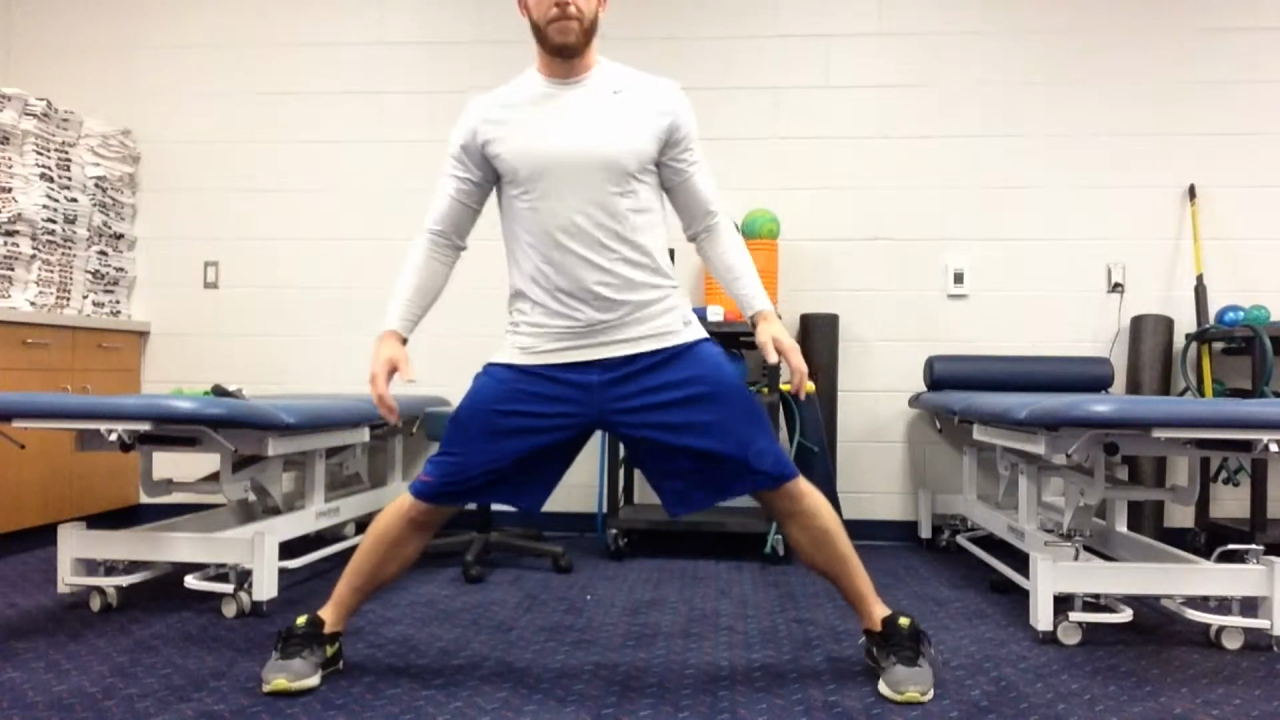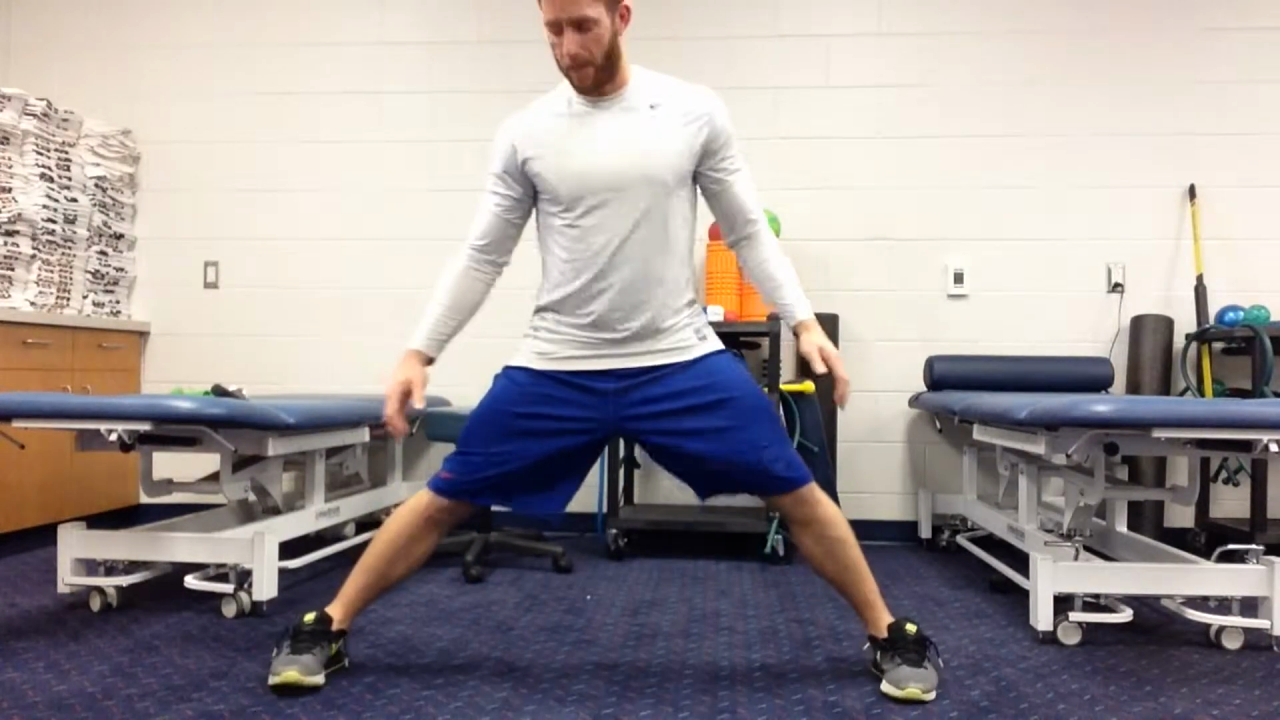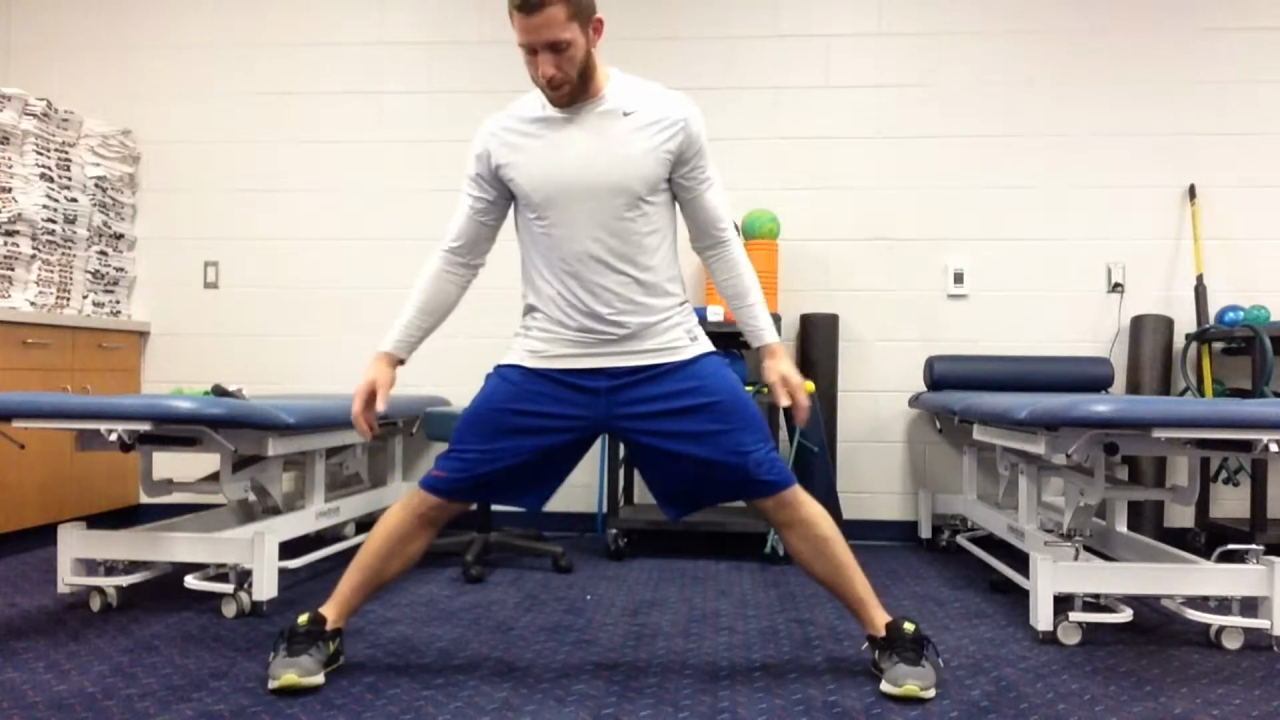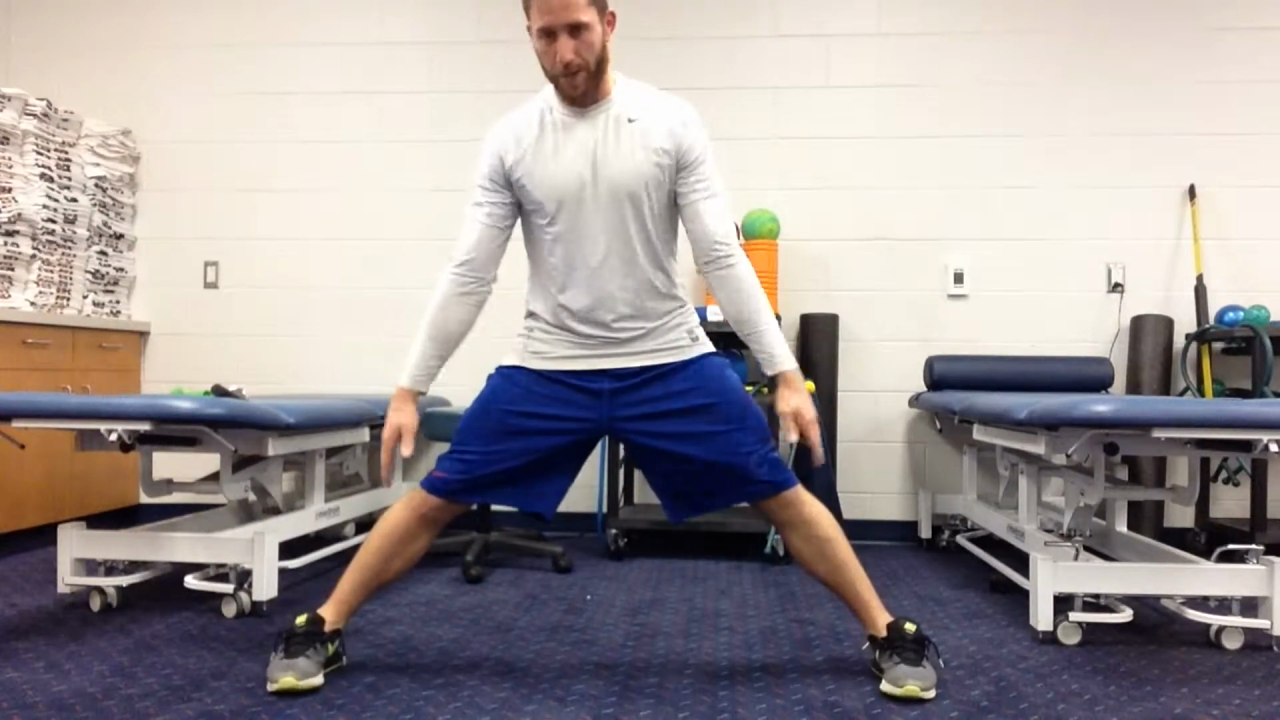
dt=0.3s
person 1, frame 1
left shoulder: (656, 100)
right shoulder: (488, 117)
left elbow: (707, 224)
right elbow: (441, 239)
left wrist: (763, 312)
right wrist: (394, 331)
left hip: (663, 351)
right hip: (536, 363)
left knee: (779, 486)
right knee: (427, 501)
left ankle: (885, 631)
right ankle: (321, 632)
person 1, frame 2
left shoulder: (695, 111)
right shoulder: (526, 132)
left elbow: (748, 231)
right elbow: (483, 256)
left wrist: (804, 321)
right wrist: (420, 352)
left hip: (679, 361)
right hip: (556, 369)
left knee: (795, 492)
right knee: (446, 499)
left ankle: (891, 637)
right ankle: (326, 629)
person 1, frame 3
left shoulder: (670, 117)
right shoulder: (501, 137)
left elbow: (717, 242)
right elbow: (458, 258)
left wrist: (769, 344)
right wrist: (391, 352)
left hip: (668, 362)
right hip: (546, 369)
left knee: (777, 493)
right knee: (434, 497)
left ankle: (888, 635)
right ankle: (321, 629)
person 1, frame 4
left shoulder: (672, 123)
right shoulder: (509, 140)
left elbow: (721, 258)
right elbow: (470, 274)
left wrist: (784, 371)
right wrist: (410, 389)
left hip: (670, 364)
right hip: (548, 370)
left knee: (781, 494)
right knee: (435, 498)
left ankle: (890, 636)
right ankle: (320, 631)
